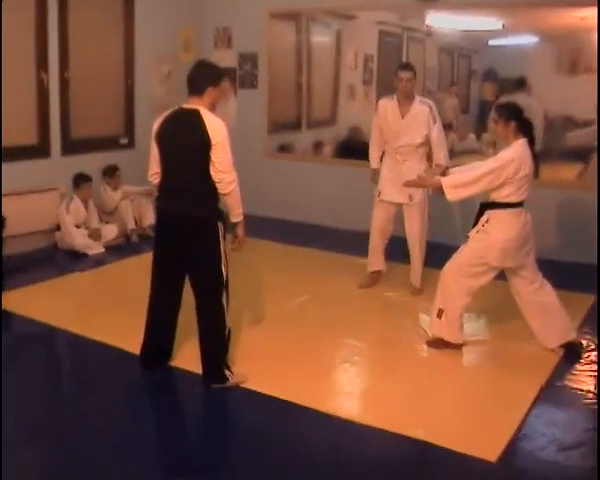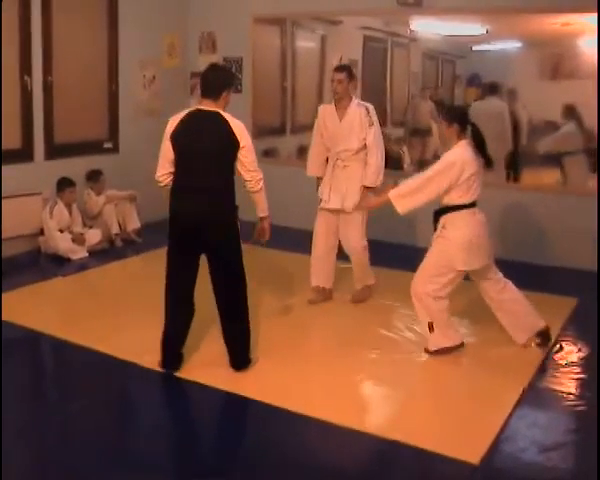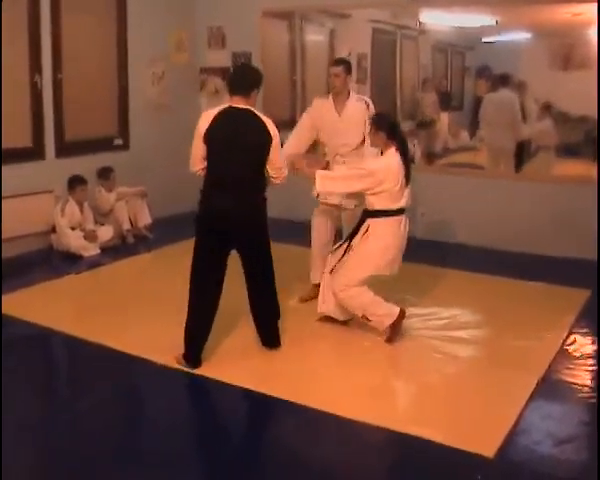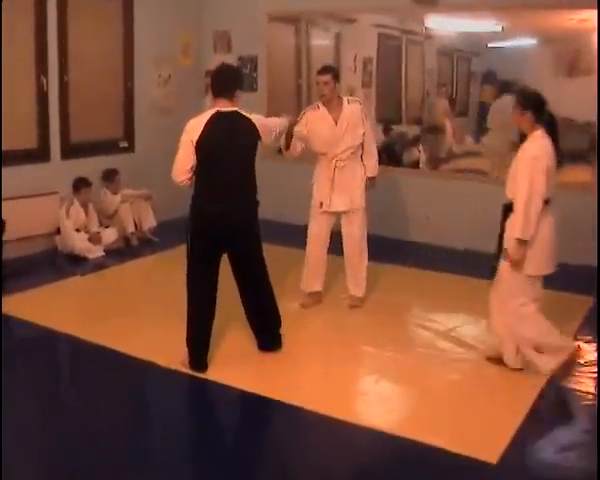
dt=0.7s
person 1, frame 1
left shoulder: (163, 123)
right shoulder: (213, 125)
left elbow: (155, 174)
right elbow: (225, 179)
right wrist: (238, 219)
left hip: (168, 213)
right hip: (201, 216)
left knee: (165, 286)
right knee: (212, 292)
left ankle: (154, 354)
right ankle: (216, 370)
person 1, frame 2
left shoulder: (177, 123)
right shoulder: (234, 129)
left elbow: (163, 174)
right elbow: (253, 178)
right wrist: (263, 216)
left hip: (183, 213)
right hip: (219, 215)
left knee: (179, 285)
right knee: (230, 286)
left ankle: (170, 356)
right ankle: (239, 356)
person 1, frame 3
left shoulder: (209, 119)
right shoulder: (265, 125)
left elbow: (196, 165)
right elbow: (279, 175)
left hip: (214, 207)
right hip: (250, 209)
left knee: (205, 279)
right knee: (260, 273)
left ankle: (192, 352)
right ankle: (270, 335)
person 1, frame 4
left shoulder: (196, 125)
right shoulder: (252, 124)
left elbow: (180, 175)
right elbow: (275, 127)
right wrist: (287, 121)
left hip: (207, 214)
right hip: (243, 213)
left knee: (201, 284)
right knee: (253, 276)
left ankle: (197, 356)
right ankle: (269, 337)
person 2, frame 1
left shoulder: (512, 156)
right shoulder: (521, 151)
left elbow: (477, 178)
right elbow: (482, 168)
left wrist: (433, 182)
right wrist: (444, 173)
left hip: (499, 226)
right hip: (516, 223)
left knee: (455, 274)
right knee: (530, 282)
left ankle: (448, 334)
right ankle: (562, 335)
person 2, frame 2
left shoulder: (455, 158)
right shoulder: (468, 153)
left elbow: (425, 184)
right elbow: (431, 180)
left wrist: (381, 199)
right wrist: (398, 188)
left hip: (456, 228)
right hip: (471, 223)
left knee: (425, 288)
right knee: (492, 282)
left ankle: (445, 339)
right ankle: (533, 328)
person 2, frame 3
left shoulder: (380, 166)
right shoulder: (396, 158)
left elbow: (345, 178)
right elbow: (357, 175)
left wrist: (311, 172)
right wrist: (325, 171)
left hip: (381, 230)
right hip: (387, 225)
left knee: (346, 283)
right knee: (337, 263)
left ankle: (389, 317)
right ankle: (336, 312)
person 2, frame 4
left shoulder: (533, 149)
right shoulder: (542, 143)
left elbow: (528, 201)
left wrist: (519, 242)
left hip: (528, 229)
right hip: (534, 224)
left knee: (514, 300)
right knee: (513, 294)
left ankle: (555, 352)
right ankle: (509, 353)
person 3, frame 1
left shoulder: (426, 108)
right shoulder: (384, 105)
left elbow: (438, 143)
right elbow: (377, 137)
right wrist: (374, 166)
left hip: (415, 170)
right hip: (390, 169)
left knee: (416, 230)
right knee: (379, 222)
left ankle: (416, 278)
right ankle: (375, 270)
person 3, frame 2
left shoulder: (365, 111)
right shoulder: (324, 111)
left elbow: (376, 148)
left wrist: (370, 183)
right wrist: (316, 175)
left hip: (356, 176)
right hip: (332, 177)
left knee: (353, 237)
right knee: (322, 234)
left ankle: (364, 283)
right ankle: (323, 287)
person 3, frame 3
left shoulder: (363, 105)
right shoulder: (319, 105)
left elbow: (371, 143)
right elbow: (301, 135)
right wrist: (283, 157)
right hip: (329, 171)
right knee: (320, 229)
right ankle: (317, 283)
person 3, frame 4
left shoulder: (356, 108)
right shoulder: (310, 114)
left elbow: (368, 142)
right elbow: (294, 148)
left wrist: (371, 172)
right wrist: (289, 133)
left hip: (352, 176)
right hip: (325, 177)
left knee: (355, 237)
right knee: (316, 236)
left ankle: (356, 291)
right ankle: (313, 290)
